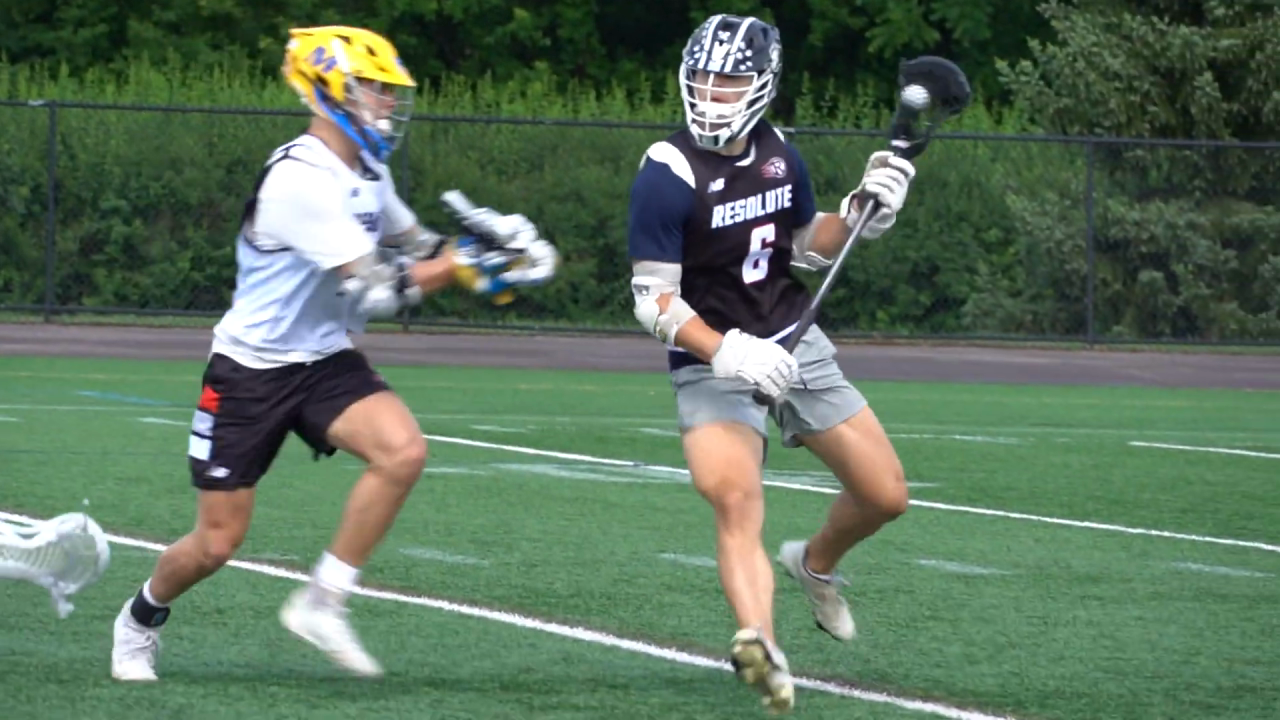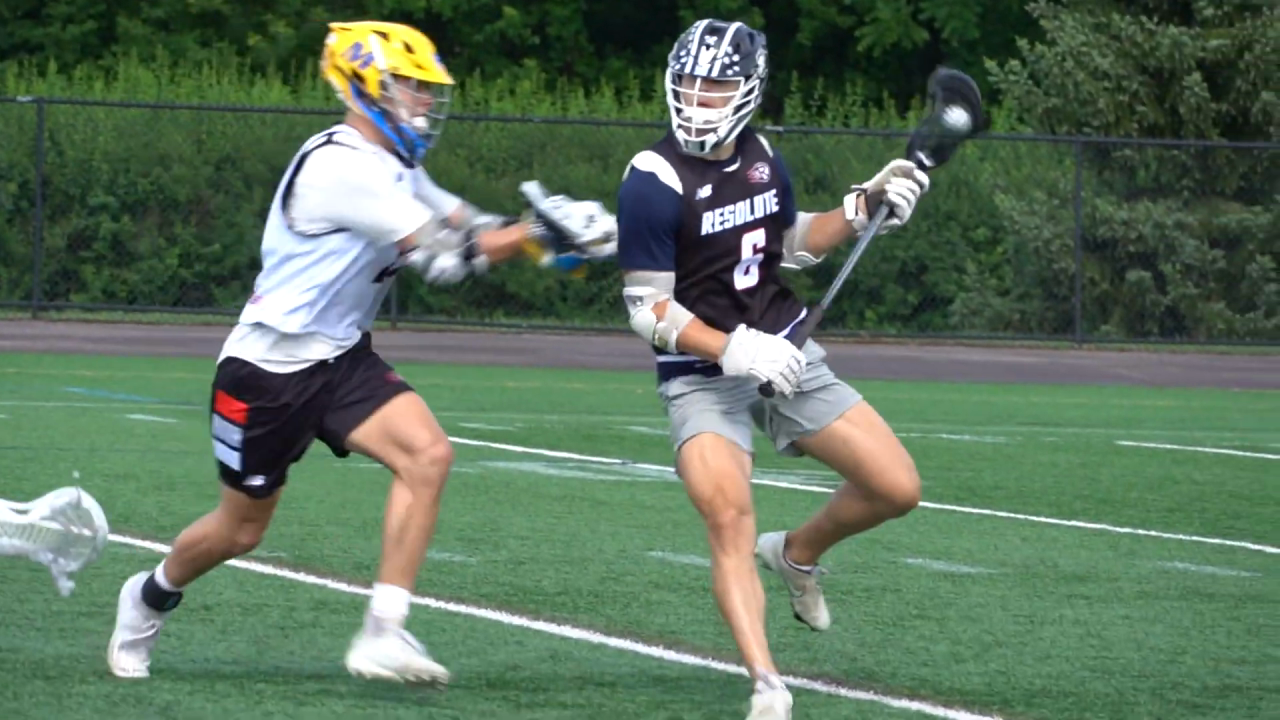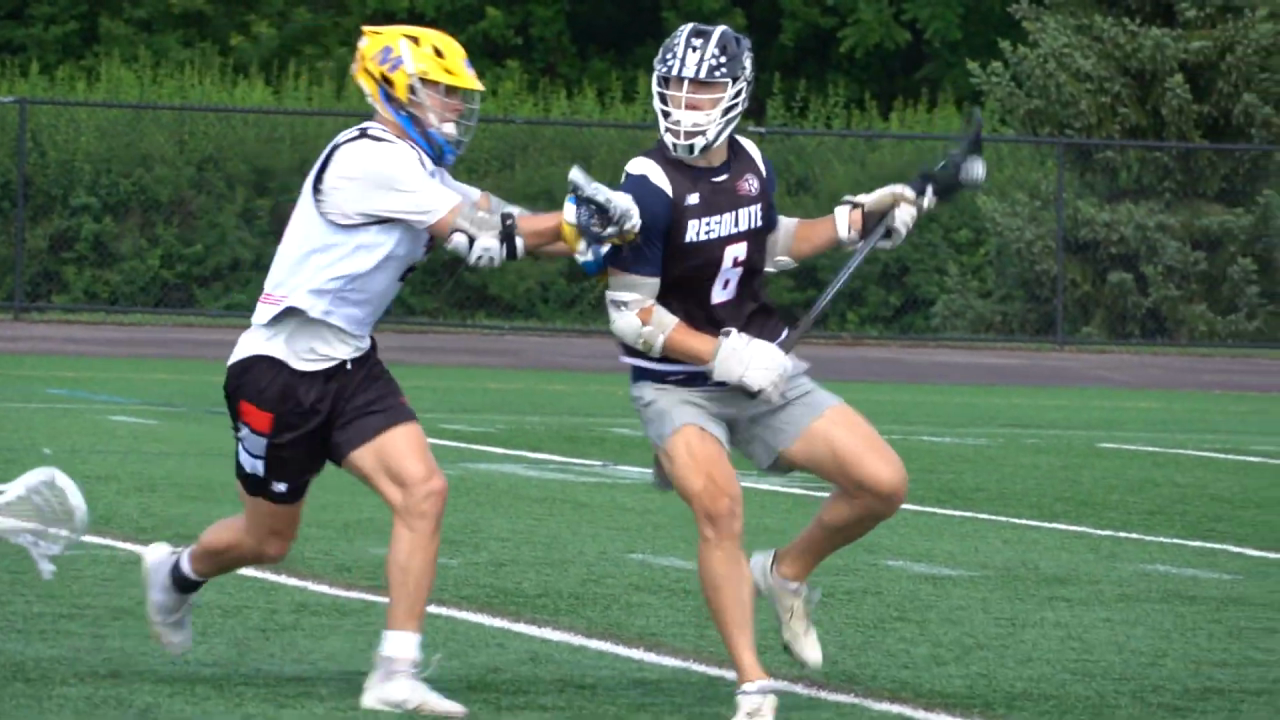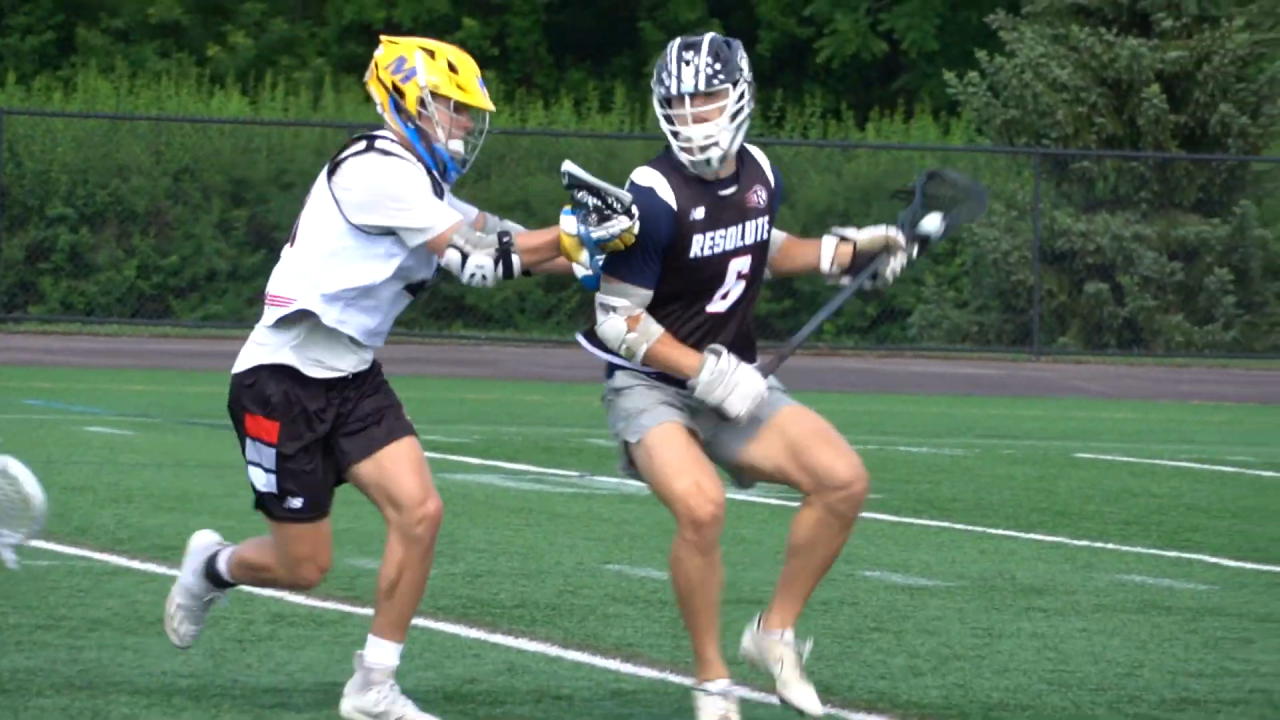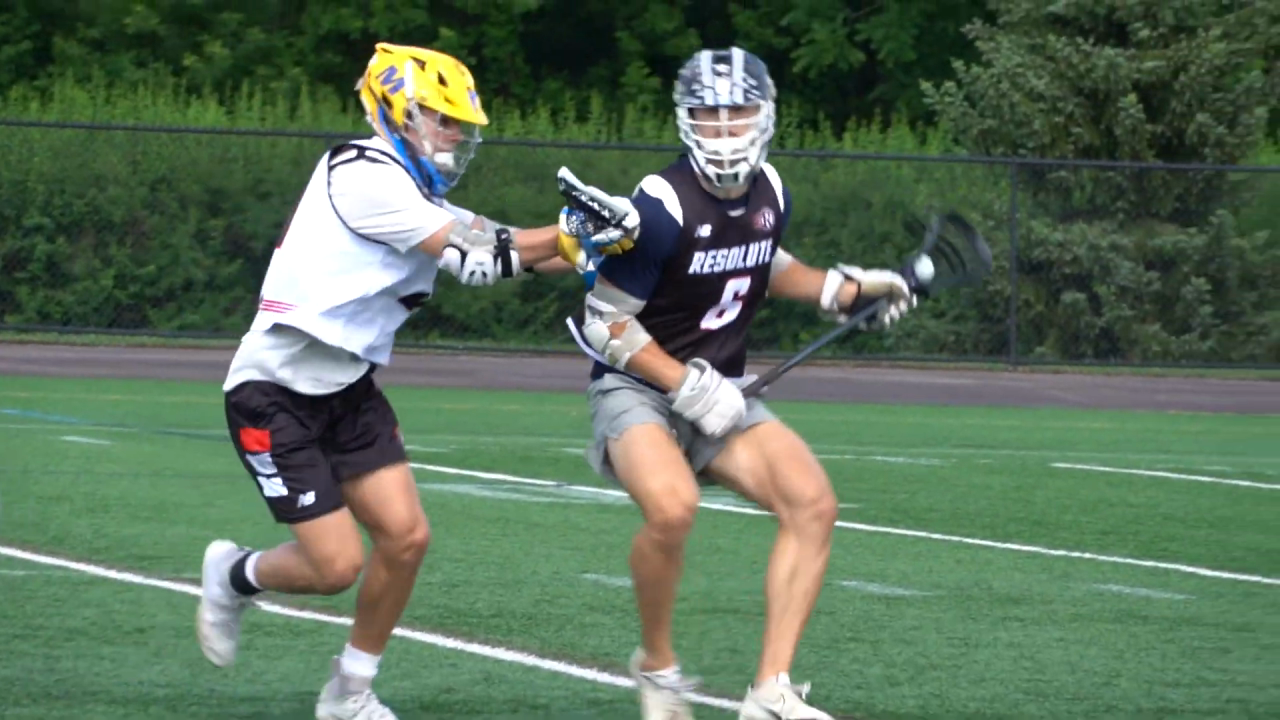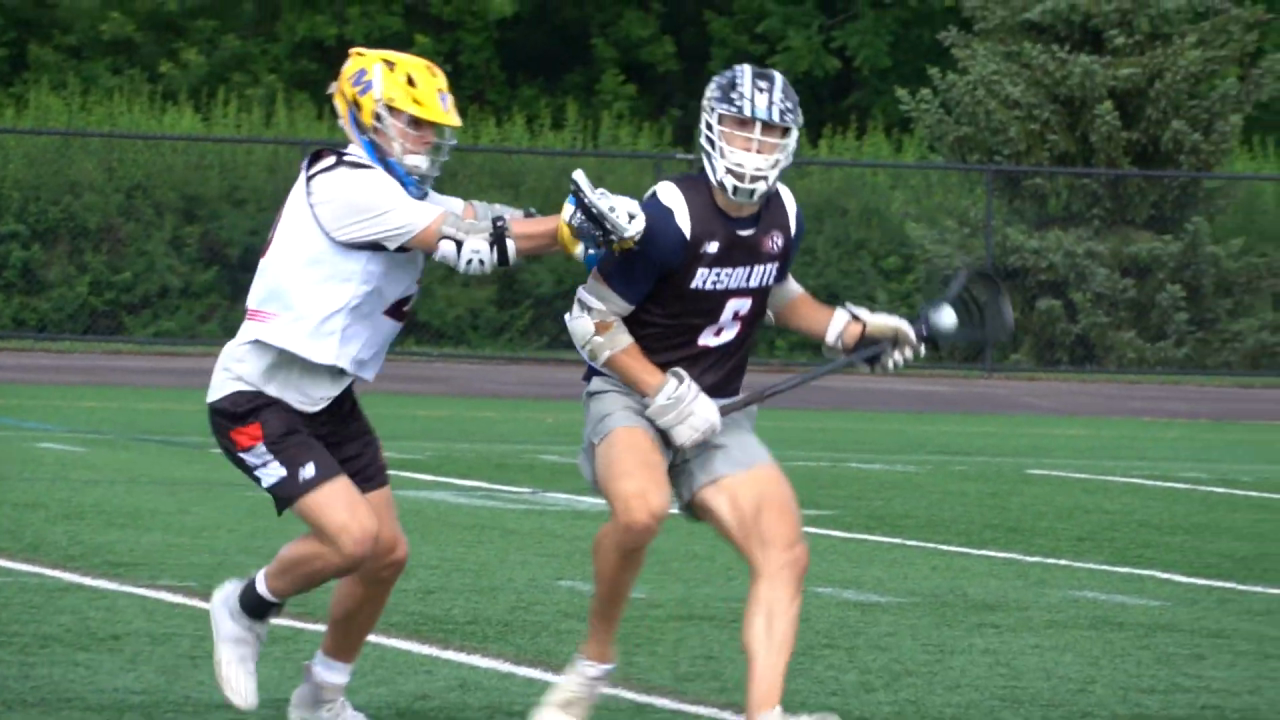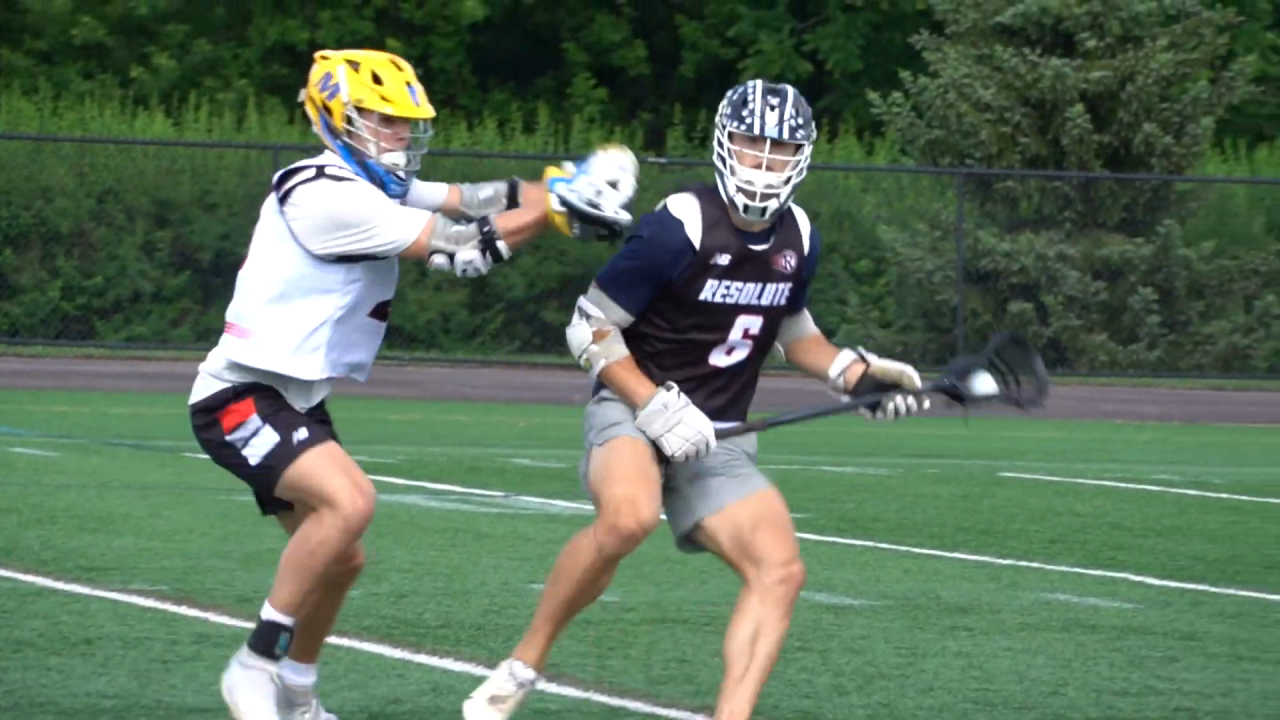
dt=0.1s
person 1, frame 1
left shoulder: (779, 152)
right shoulder: (667, 172)
right elbow: (654, 299)
left wrist: (865, 206)
right wrist: (728, 354)
left hip: (795, 348)
right hip: (713, 366)
left knee: (886, 498)
right knee: (734, 498)
left ankle: (813, 563)
person 1, frame 2
left shoulder: (761, 155)
right shoulder: (654, 181)
right elbow: (647, 310)
left wrist: (866, 206)
right wrist: (734, 350)
left hip: (785, 359)
right hip: (702, 379)
left knee: (896, 487)
right knee: (726, 511)
left ankle: (794, 551)
person 1, frame 3
left shoulder: (749, 161)
right shoulder: (647, 185)
right elbow: (629, 314)
left wrist: (858, 219)
right wrist: (723, 354)
left hip: (764, 370)
right hip: (677, 384)
left knee: (884, 482)
right knee: (718, 504)
left ankle: (786, 569)
person 1, frame 4
left shoulder: (758, 172)
right shoulder: (654, 195)
right elbow: (617, 321)
left wrist: (846, 249)
right wrist: (706, 373)
left hip: (730, 380)
right hip: (650, 385)
left knee: (844, 480)
right knee: (699, 508)
left ankle: (776, 633)
person 1, frame 5
left shoulder: (768, 189)
right shoulder: (660, 205)
right elbow: (604, 323)
left wrist: (847, 289)
right wrist: (687, 385)
left hip: (717, 392)
right hip: (635, 389)
left knee: (812, 503)
right knee: (672, 509)
person 1, frame 6
left shoulder: (781, 212)
right shoulder: (670, 214)
right elbow: (590, 320)
left wrist: (854, 326)
right wrist: (665, 391)
left hip: (713, 415)
right hip: (634, 395)
left knee: (784, 552)
right knee: (640, 513)
right ankle: (593, 659)
person 1, frame 7
left shoulder: (798, 237)
right shoulder: (679, 226)
left elbow: (791, 328)
right elbow: (589, 330)
left wrist: (855, 372)
right wrist: (655, 405)
left hip: (711, 435)
right hip: (629, 410)
left knee: (780, 569)
right knee: (626, 520)
right ankle: (520, 668)
person 2, frame 1
left shoulder: (369, 169)
right shoulder: (297, 180)
left elbow: (410, 243)
right elbow: (370, 288)
left wrist: (495, 252)
right wrist: (464, 266)
left hip: (328, 360)
right hip: (252, 370)
left knee: (404, 451)
right knee: (215, 543)
left ankle: (320, 602)
right ankle: (139, 625)
person 2, frame 2
left shoulder: (388, 165)
right shoulder: (341, 165)
left elbow: (454, 225)
right elbow: (438, 254)
left wrist: (551, 226)
right wrist: (533, 234)
left hip: (339, 357)
right hip: (265, 366)
left knee: (430, 455)
right knee: (239, 532)
left ankle: (381, 638)
right ankle: (150, 599)
person 2, frame 3
left shoulder: (411, 165)
right shoulder: (373, 159)
left elbow: (481, 222)
right elbow: (480, 241)
left wrist: (572, 226)
right wrist: (569, 222)
left hip: (348, 363)
right hip: (281, 368)
left knee: (424, 492)
right knee: (265, 541)
right ankle: (177, 572)
person 2, frame 4
left shoulder: (416, 181)
right shoulder: (375, 166)
left elbow: (485, 248)
right elbow: (472, 258)
left wrist: (580, 241)
right wrist: (565, 237)
left hip: (349, 375)
right hip: (279, 380)
left knee: (420, 512)
right knee: (304, 566)
right ankle: (212, 566)
person 2, frame 5
left shoulder: (413, 189)
right shoulder: (364, 172)
left elbow: (486, 248)
right elbow: (472, 259)
left wrist: (580, 246)
right wrist: (564, 238)
left hip: (343, 388)
right hip: (274, 394)
left knee: (406, 537)
right knee: (338, 565)
right ankle: (236, 574)
person 2, frame 6
left shoulder: (390, 184)
right shoulder: (343, 181)
left elbow: (483, 225)
right elbow: (466, 245)
left wrist: (582, 222)
right wrist: (568, 225)
left hip: (322, 399)
right hip: (256, 400)
left knee: (385, 554)
right knee: (350, 540)
right ankle: (245, 607)
person 2, frame 7
left shoulder: (370, 187)
right shoulder: (322, 192)
left elbow: (471, 202)
right elbow: (457, 251)
left wrist: (566, 186)
right wrist: (557, 208)
left hip: (297, 400)
right hip: (241, 397)
left knee: (339, 557)
right knee: (349, 505)
right ankle: (256, 663)
